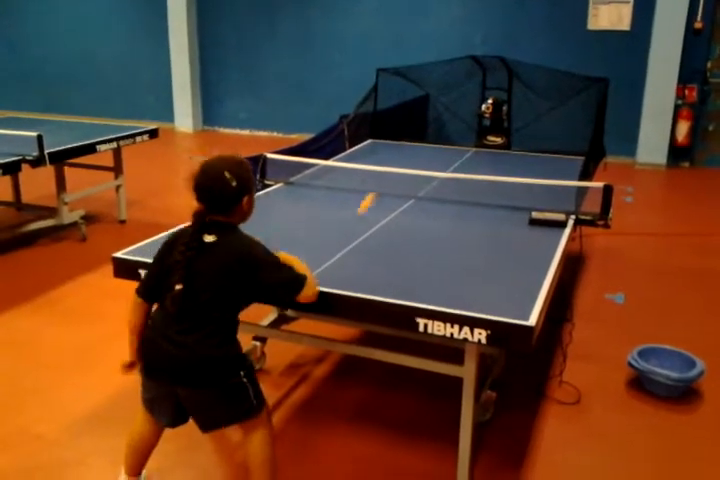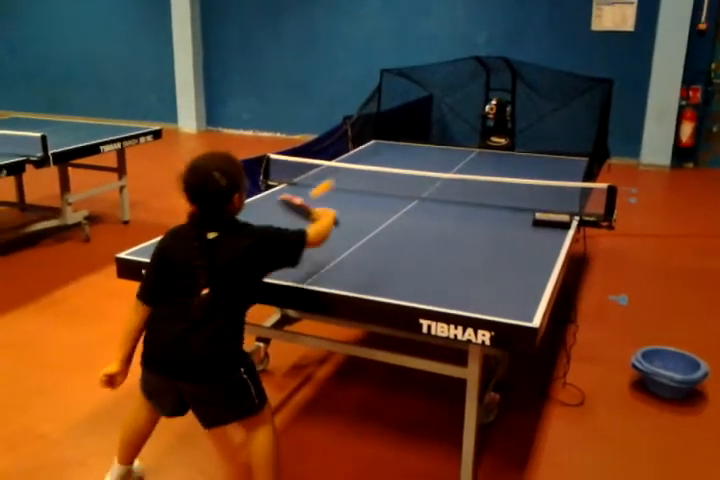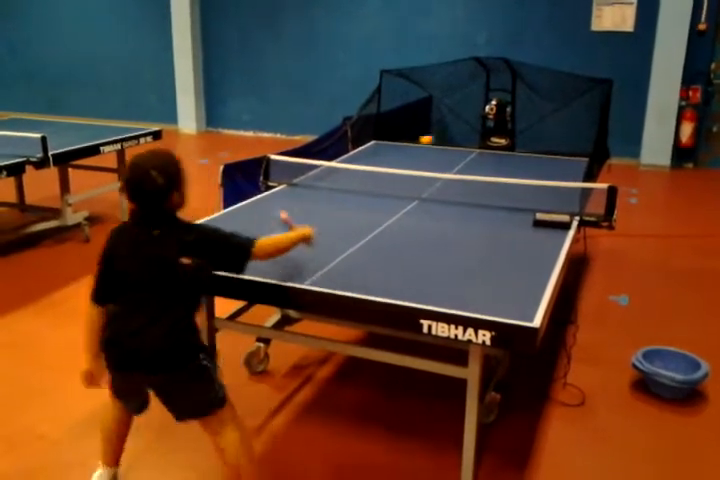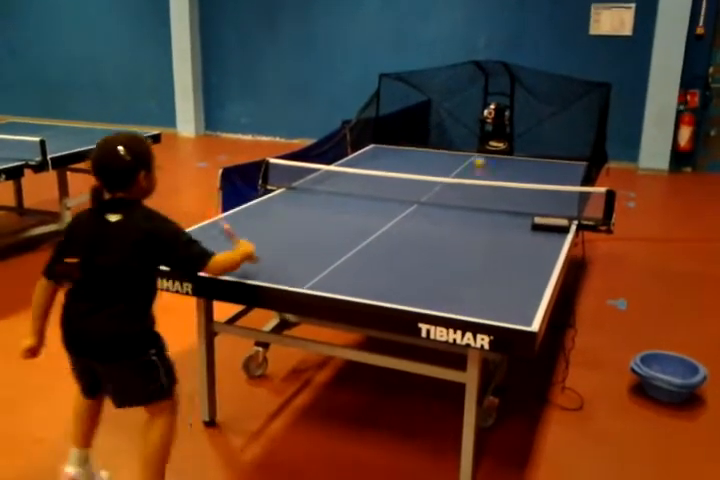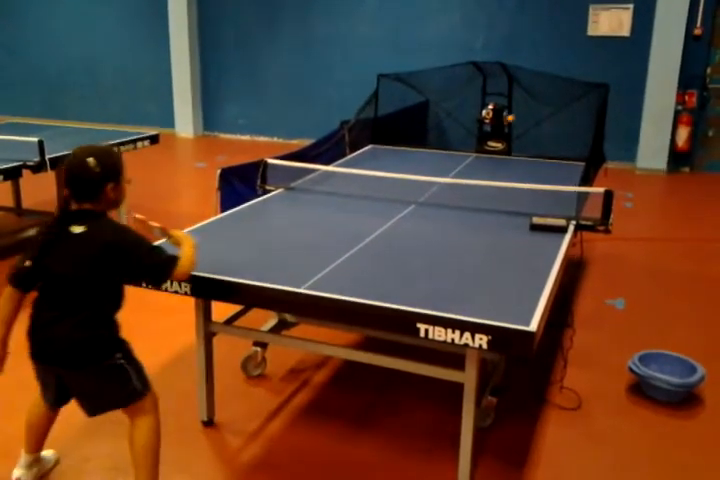
dt=0.2s
person 1, frame 1
left shoulder: (177, 242)
right shoulder: (247, 252)
left elbow: (141, 302)
right elbow: (307, 293)
left wrist: (136, 350)
right wrist: (292, 261)
left hip: (158, 356)
right hip: (211, 364)
left knee: (153, 416)
right knee: (256, 425)
person 1, frame 2
left shoulder: (172, 241)
right shoulder: (254, 241)
left elbow: (143, 305)
right elbow: (316, 236)
left wrist: (121, 361)
right wrist: (326, 217)
left hip: (160, 353)
right hip: (214, 360)
left knee: (148, 404)
right knee: (258, 423)
person 1, frame 3
left shoulder: (119, 239)
right shoulder: (195, 239)
left elbow: (99, 304)
right elbow: (260, 250)
left wrist: (93, 359)
right wrist: (300, 233)
left hip: (121, 350)
right hip: (174, 352)
left knee: (121, 401)
right knee: (224, 422)
person 1, frame 4
left shoulder: (82, 223)
right shoulder: (154, 228)
left elbow: (49, 281)
right elbow: (213, 266)
left wrist: (36, 334)
right wrist: (243, 251)
left hip: (77, 334)
right hip: (128, 340)
left knee: (91, 392)
right knee: (163, 409)
person 1, frame 5
left shoulder: (50, 233)
right shoulder: (116, 238)
right elbow: (179, 271)
right wrist: (186, 243)
left hip: (43, 342)
right hip: (92, 346)
left knee: (51, 398)
right knee: (144, 409)
